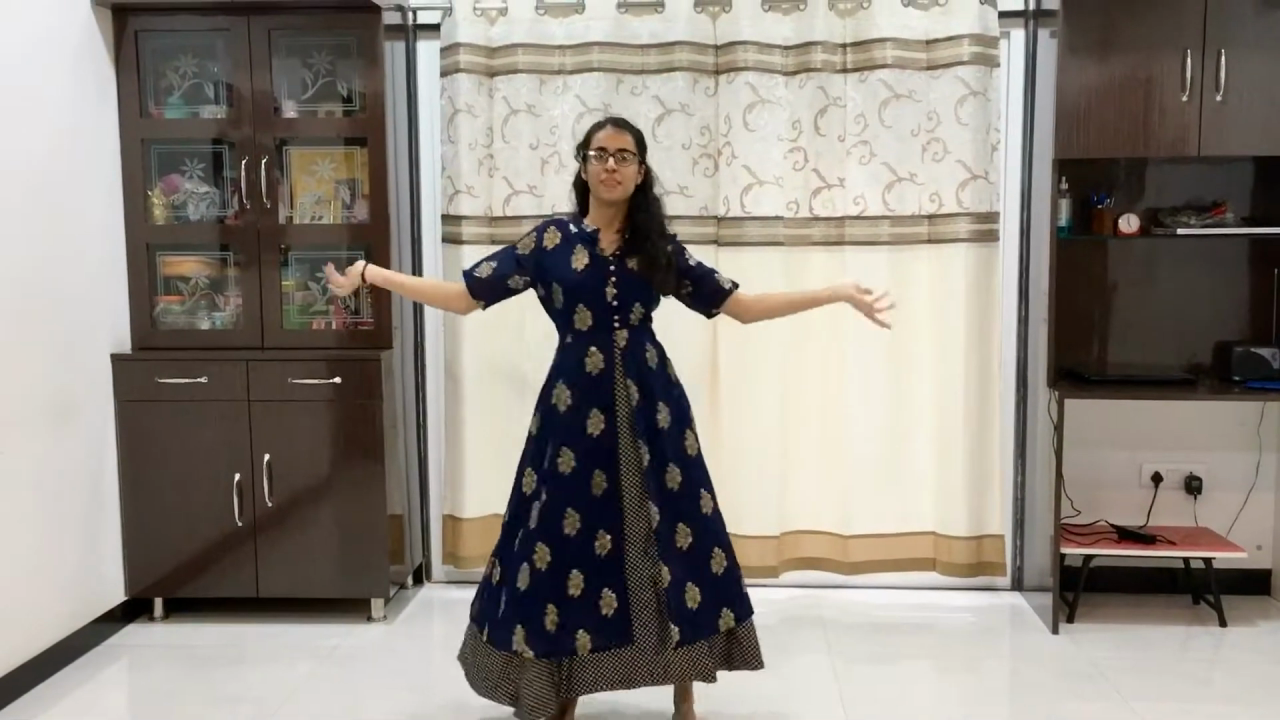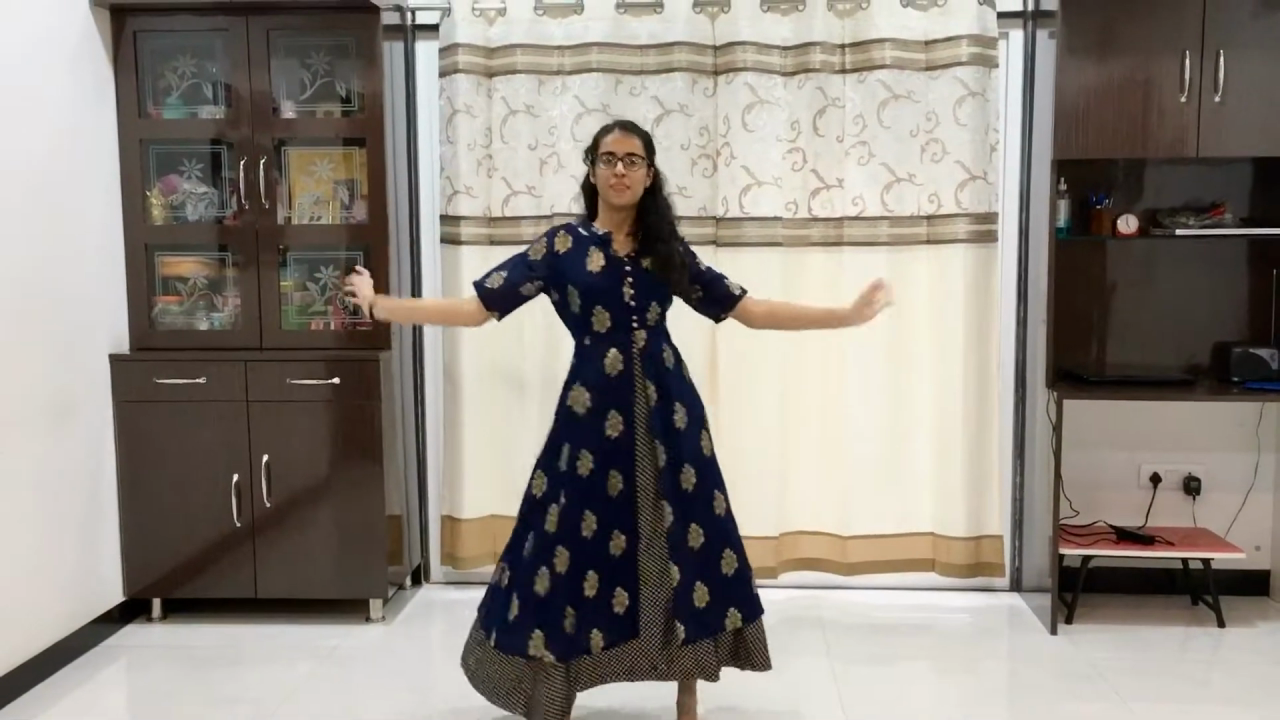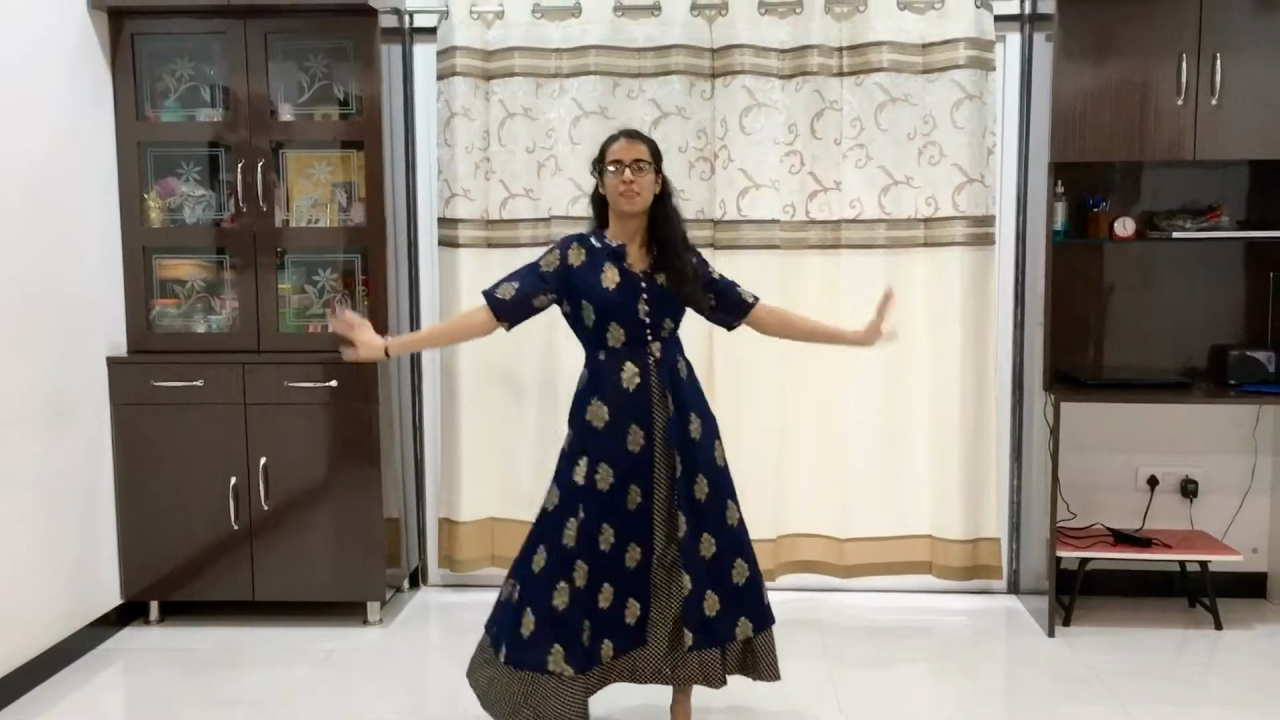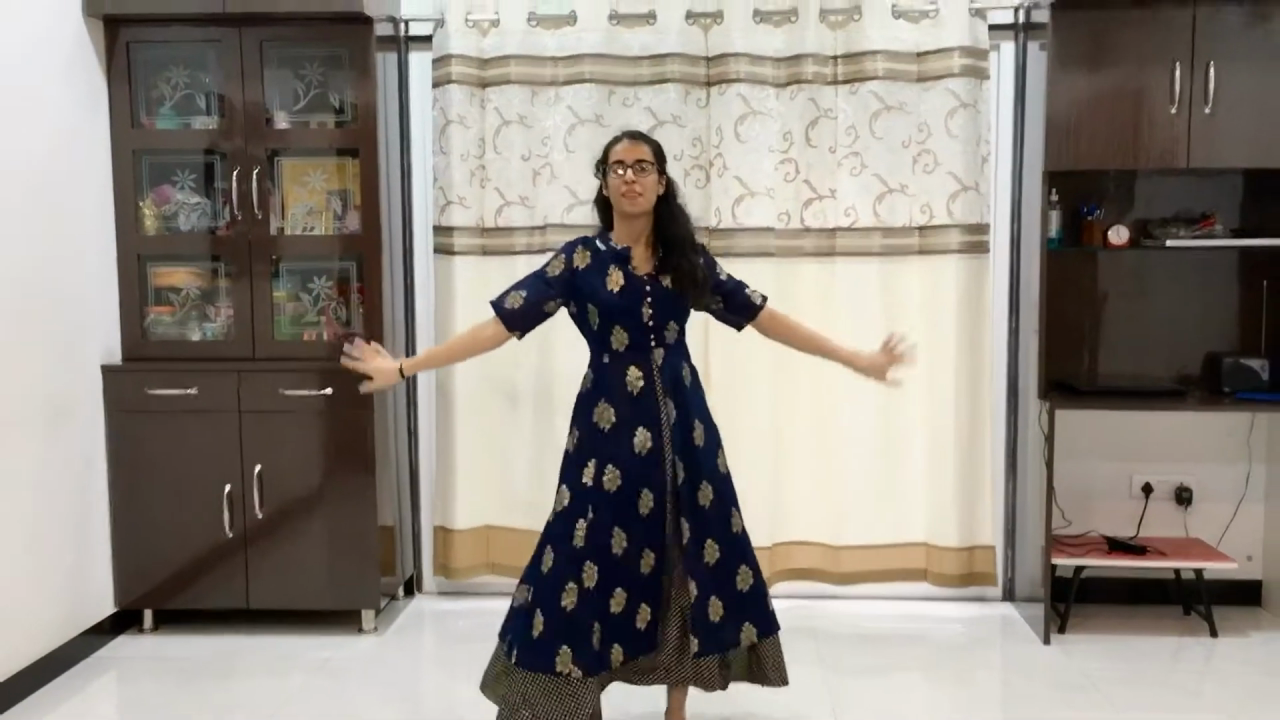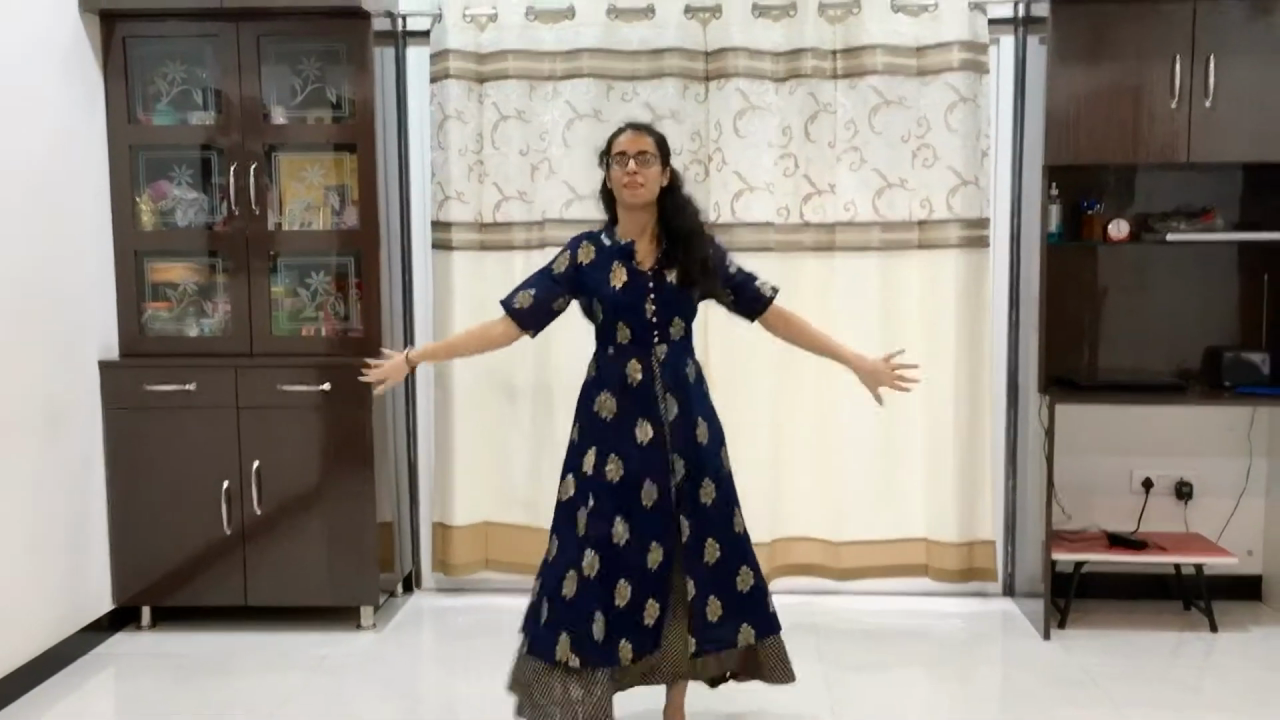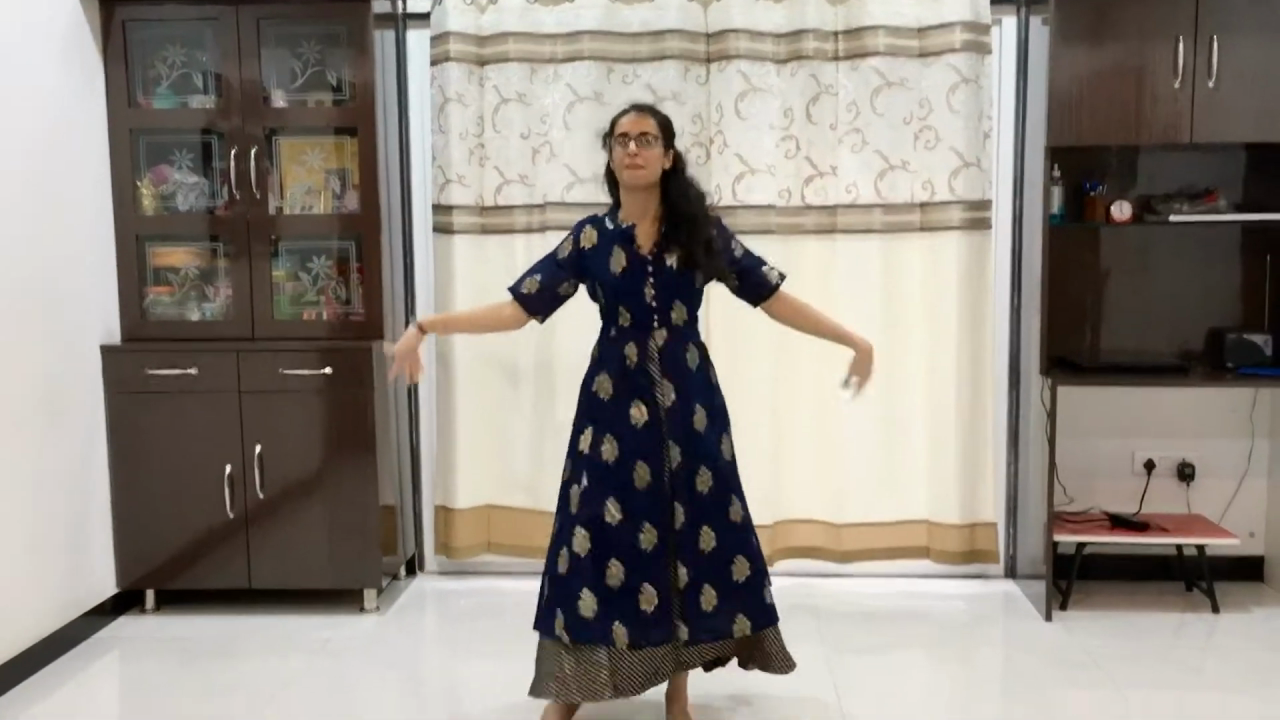
dt=0.1s
person 1, frame 1
left shoulder: (660, 248)
right shoulder: (550, 241)
left elbow: (740, 304)
right elbow: (462, 294)
left wrist: (836, 295)
right wrist: (370, 276)
left hip: (654, 407)
right hip: (577, 407)
left knee: (677, 545)
right knee: (566, 542)
person 1, frame 2
left shoulder: (669, 249)
right shoulder: (561, 245)
left elbow: (748, 309)
right elbow: (476, 307)
left wrist: (846, 314)
right wrist: (383, 306)
left hip: (669, 408)
right hip: (593, 409)
left knee: (689, 545)
right knee: (578, 543)
person 1, frame 3
left shoulder: (681, 258)
right shoulder: (572, 257)
left elbow: (755, 314)
right elbow: (487, 315)
left wrist: (853, 336)
right wrist: (393, 344)
left hip: (682, 419)
right hip: (607, 423)
left knee: (699, 556)
right knee: (587, 556)
person 1, frame 4
left shoulder: (689, 259)
right shoulder: (578, 260)
left elbow: (763, 316)
right elbow: (500, 324)
left wrist: (857, 359)
right wrist: (405, 366)
left hip: (683, 425)
right hip: (611, 426)
left knee: (701, 561)
right knee: (597, 558)
person 1, frame 5
left shoulder: (696, 249)
right shoulder: (585, 254)
left elbow: (767, 310)
right elbow: (509, 323)
left wrist: (858, 362)
right wrist: (419, 356)
left hip: (685, 418)
right hip: (612, 421)
left knee: (699, 556)
right knee: (602, 555)
person 1, frame 6
left shoulder: (701, 231)
right shoulder: (589, 238)
left elbow: (772, 295)
right elbow: (518, 307)
left wrist: (856, 342)
right wrist: (428, 325)
left hip: (689, 402)
right hip: (616, 402)
left knee: (698, 542)
right knee: (602, 538)
